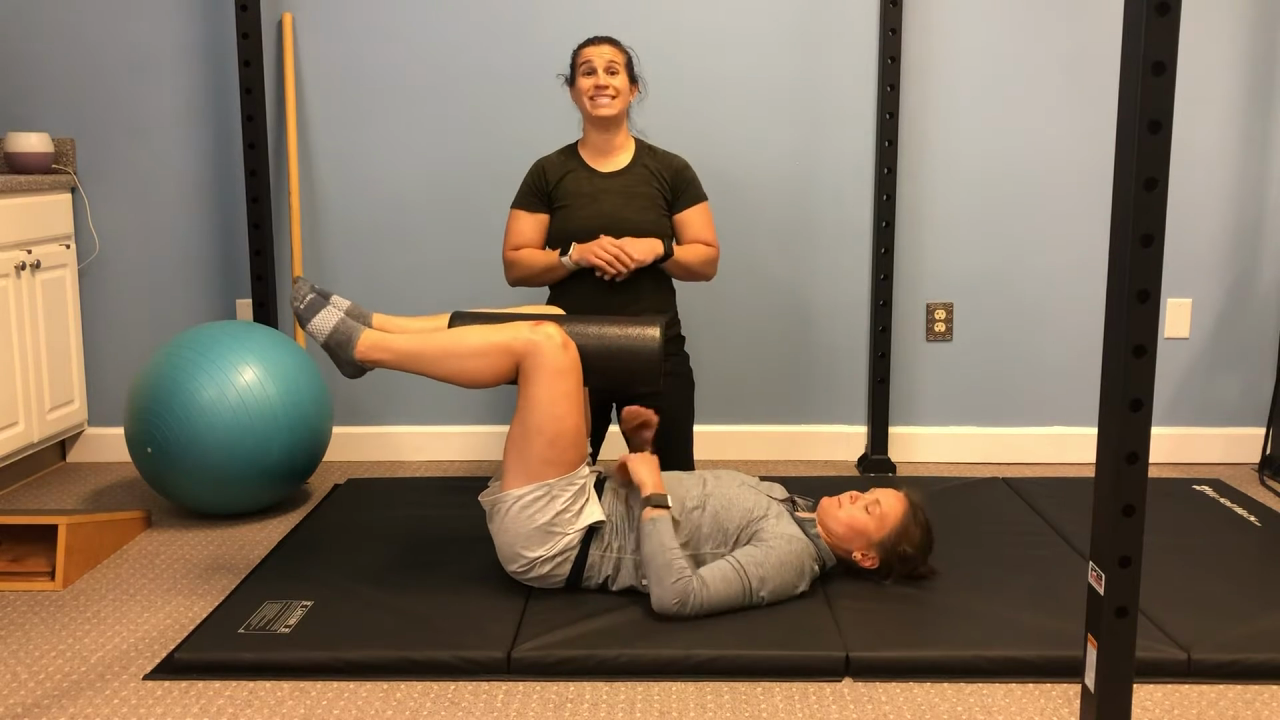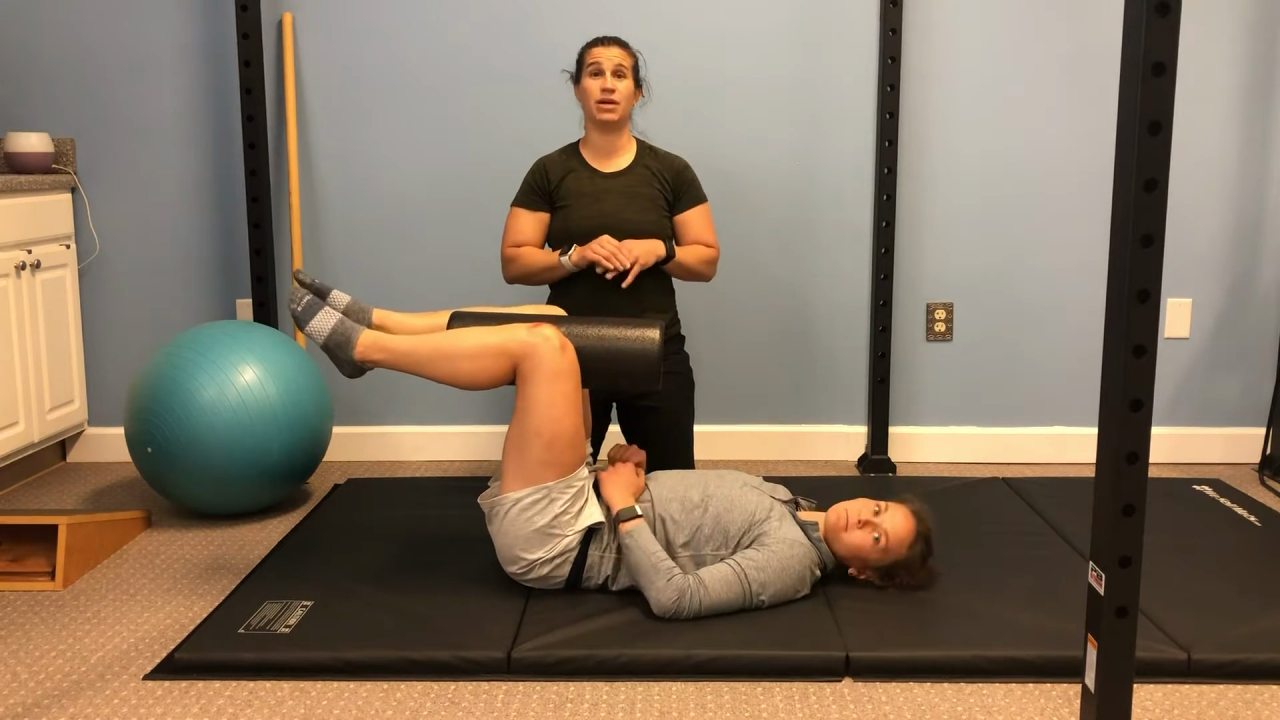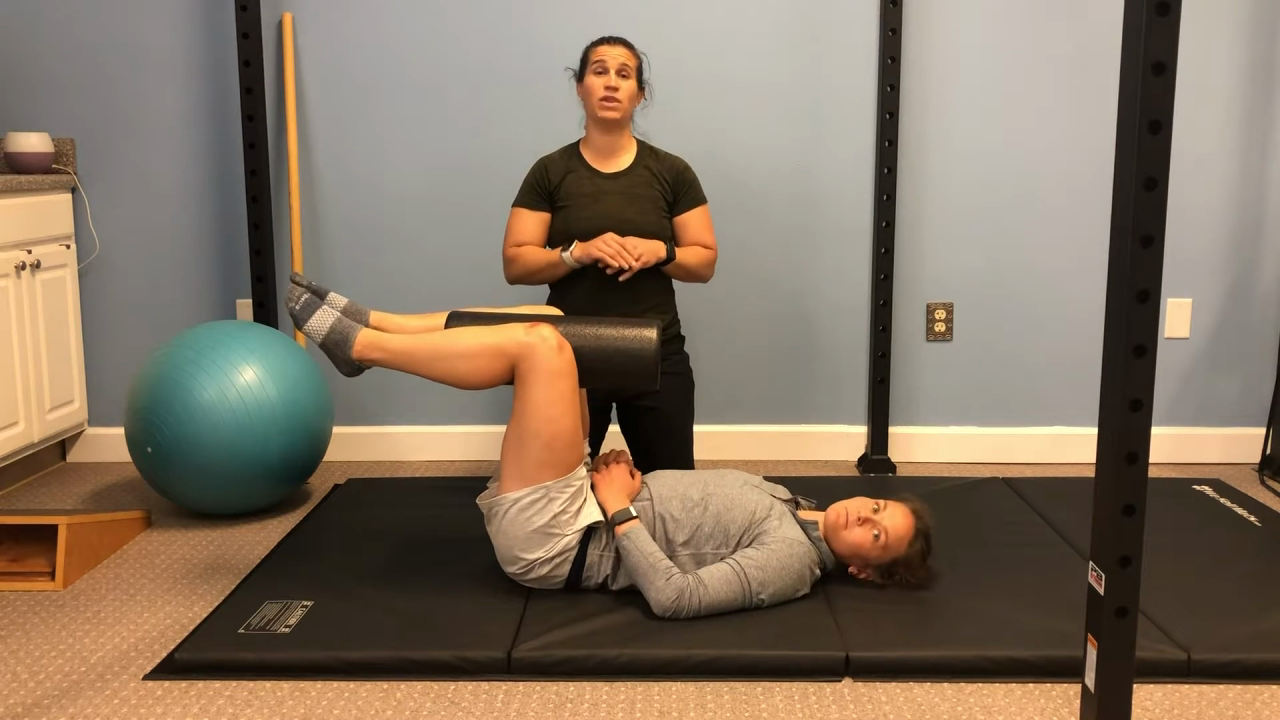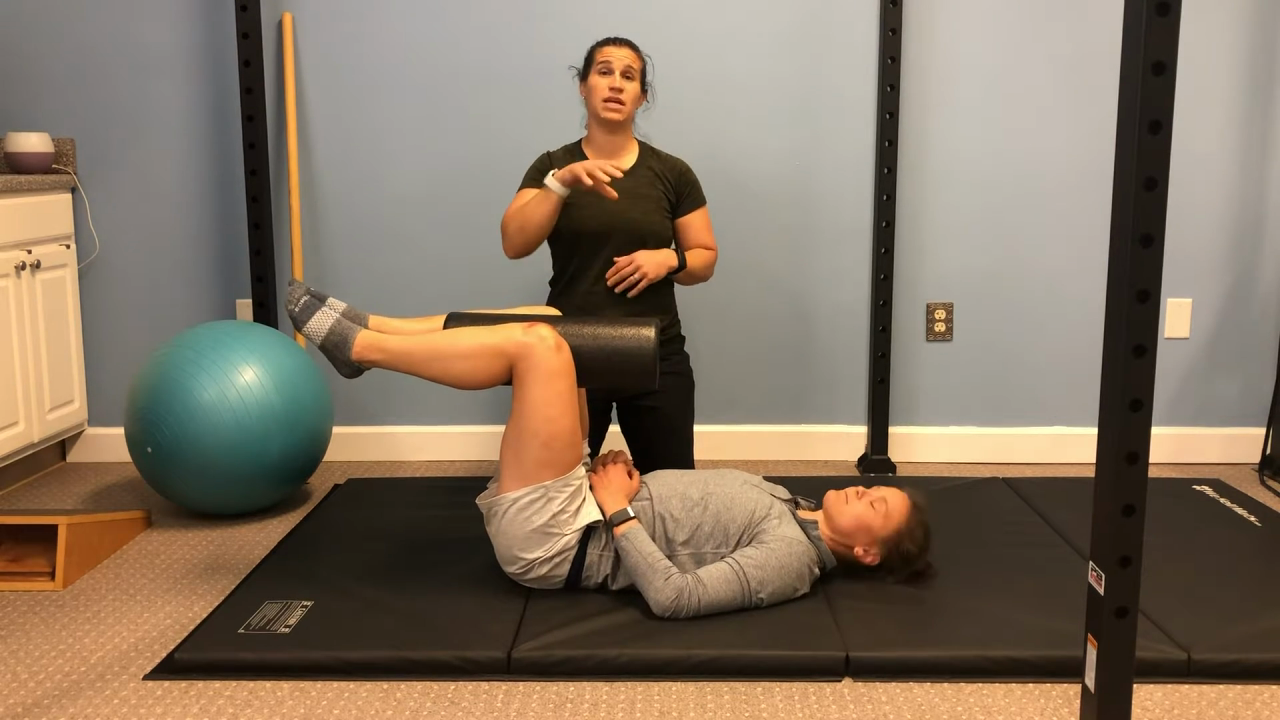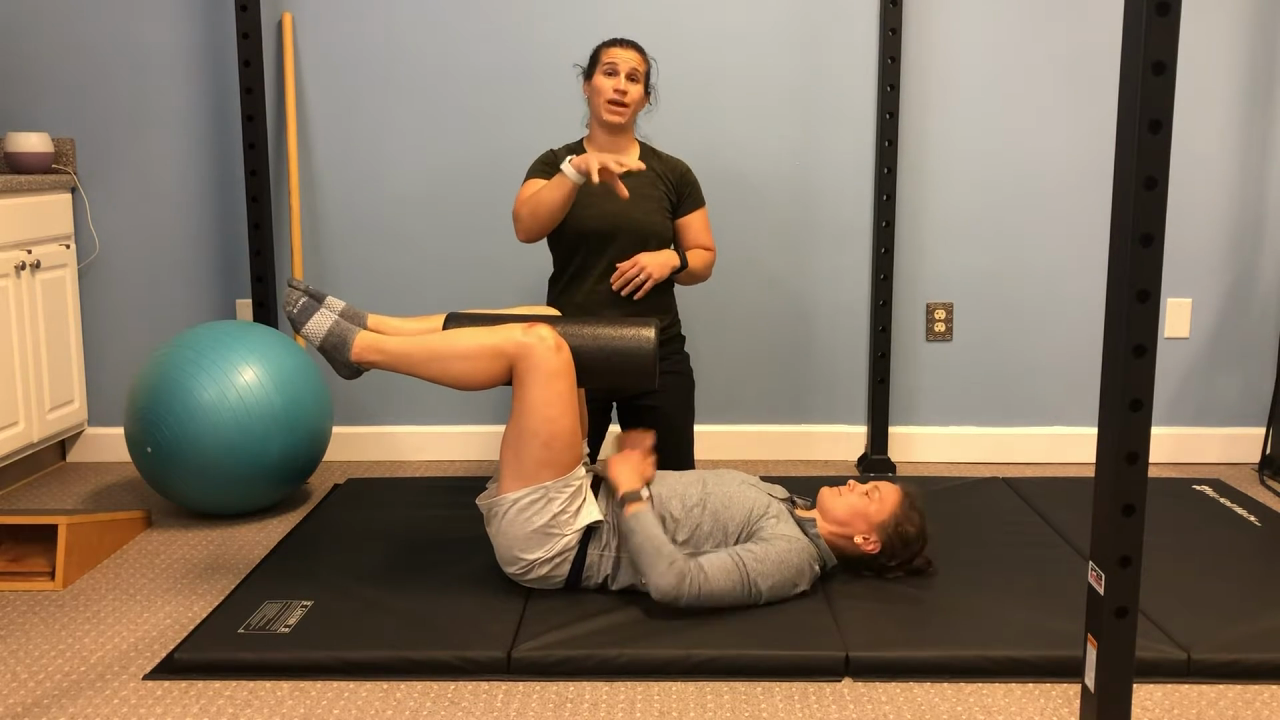
dt=0.4s
person 1, frame 1
left shoulder: (791, 557)
right shoulder: (785, 504)
left elbow: (677, 596)
left wrist: (651, 493)
right wrist: (646, 446)
left hip: (552, 539)
right hip: (590, 500)
left knee: (544, 343)
right knee: (547, 321)
left ankle: (360, 345)
right ankle: (366, 325)
person 1, frame 2
left shoulder: (792, 562)
right shoulder: (786, 504)
left elbow: (673, 596)
left wrist: (624, 507)
right wrist: (634, 473)
left hip: (552, 540)
right hip: (589, 504)
left knee: (541, 345)
right knee: (549, 320)
left ankle: (358, 346)
right ankle: (364, 319)
person 1, frame 3
left shoulder: (792, 561)
right shoulder: (784, 501)
left elbow: (674, 596)
left wrist: (620, 511)
right wrist: (625, 479)
left hip: (553, 540)
right hip: (586, 506)
left knee: (540, 345)
right knee: (546, 322)
left ankle: (358, 345)
right ankle: (363, 321)
person 1, frame 4
left shoulder: (790, 559)
right shoulder: (784, 505)
left elbow: (673, 596)
left wrist: (618, 511)
right wrist: (624, 482)
left hip: (551, 539)
right hip: (587, 508)
left knee: (536, 344)
right knee: (544, 324)
left ankle: (357, 346)
right ankle: (366, 325)
person 1, frame 5
left shoulder: (790, 558)
right shoulder: (784, 508)
left elbow: (671, 580)
left wrist: (630, 491)
right wrist: (640, 466)
left hip: (551, 541)
right hip: (582, 503)
left knee: (538, 345)
right knee: (544, 321)
left ankle: (356, 347)
right ankle: (363, 326)
person 2, frame 1
left shoulder: (671, 170)
right shoulder: (547, 173)
left elbow: (707, 261)
right elbow: (515, 266)
left wrist: (657, 248)
right wrist: (576, 255)
left hip: (657, 356)
person 2, frame 2
left shoulder: (671, 171)
right shoulder: (548, 172)
left elbow: (707, 260)
right elbow: (513, 263)
left wrist: (658, 251)
right wrist: (576, 256)
left hip: (656, 356)
person 2, frame 3
left shoulder: (672, 172)
right shoulder: (549, 172)
left elbow: (705, 262)
right elbow: (515, 266)
left wrist: (658, 251)
right wrist: (576, 253)
left hip: (656, 356)
person 2, frame 4
left shoulder: (672, 173)
right shoulder: (553, 166)
left elbow: (705, 258)
right elbow: (514, 243)
left wrist: (670, 260)
right wrist: (564, 179)
left hip: (657, 356)
person 2, frame 5
left shoulder: (673, 173)
right shoulder: (556, 165)
left elbow: (704, 258)
right elbow: (526, 226)
left wrist: (671, 261)
right wrist: (579, 168)
left hip: (657, 356)
